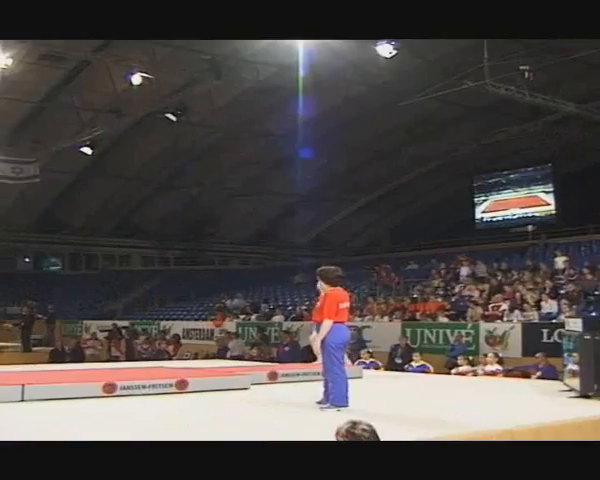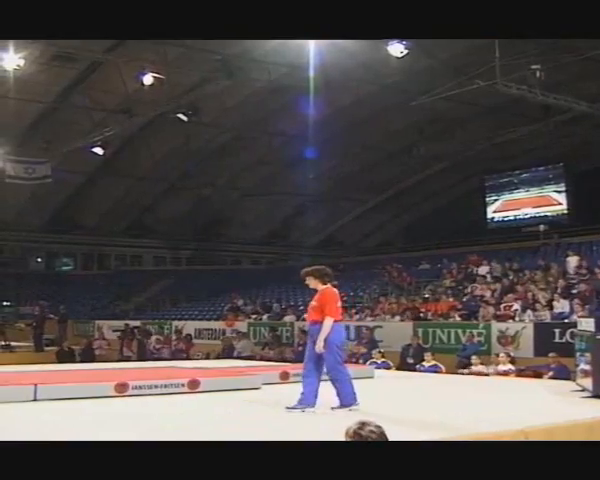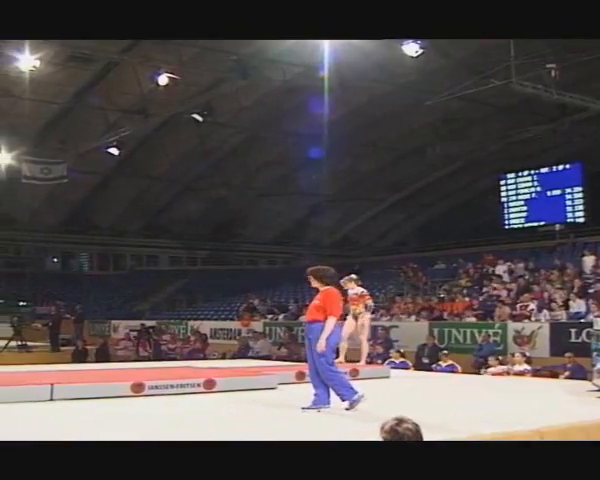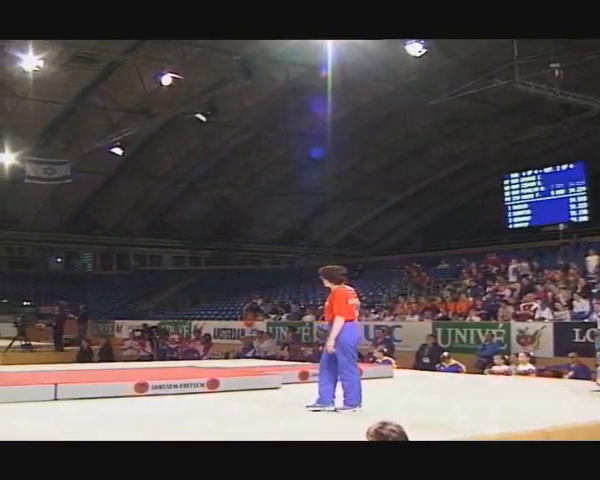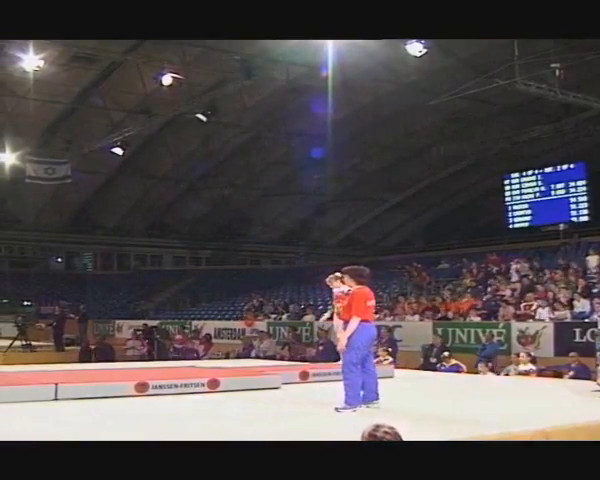
dt=1s
person 1, frame 1
left shoulder: (331, 295)
right shoulder: (342, 293)
left elbow: (328, 320)
left wrist: (318, 339)
left hip: (332, 333)
right hip: (340, 331)
left knee: (334, 368)
right knee: (331, 368)
left ankle: (338, 401)
right ankle: (329, 398)
person 1, frame 2
left shoulder: (329, 293)
right shoulder: (321, 293)
left elbow: (329, 318)
left wrist: (321, 339)
right wrist: (316, 338)
left hip: (330, 334)
right hip: (316, 333)
left knee: (336, 369)
right knee: (310, 369)
left ankle: (349, 401)
right ankle: (307, 402)
person 1, frame 3
left shoulder: (331, 293)
right shoulder: (321, 294)
left elbow: (332, 318)
left wrist: (323, 338)
left hip: (324, 333)
right hip: (313, 332)
left knee: (326, 368)
right knee: (315, 370)
left ankle: (351, 395)
right ankle: (321, 401)
person 1, frame 4
left shoulder: (339, 293)
right shoulder: (343, 291)
left elbow: (340, 318)
left wrist: (331, 338)
left hip: (344, 332)
right hip: (342, 332)
left knee: (347, 368)
right knee: (327, 366)
left ankle: (353, 402)
right ankle: (325, 401)
person 1, frame 5
left shoulder: (358, 293)
right shoulder: (366, 292)
left elbow: (356, 318)
left wrist: (344, 337)
left hip: (359, 331)
right hip: (367, 330)
left knee: (350, 366)
right knee: (367, 365)
left ankle: (352, 402)
right ankle: (371, 398)
